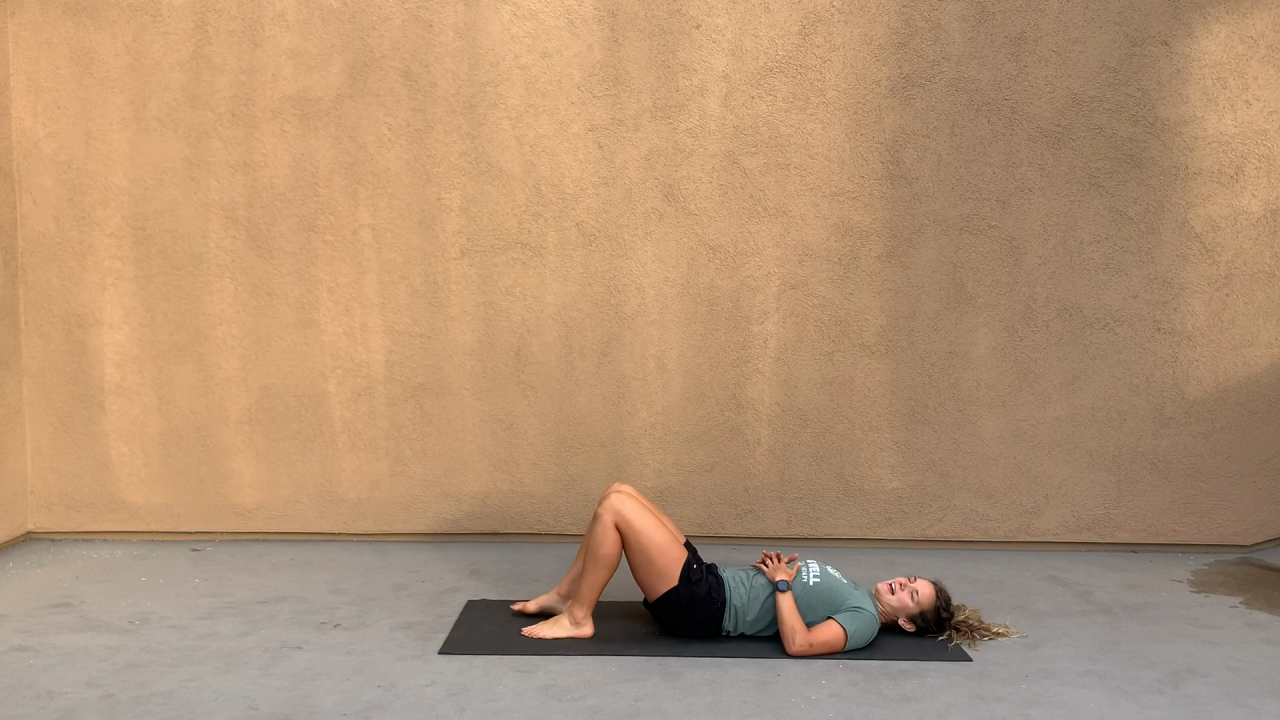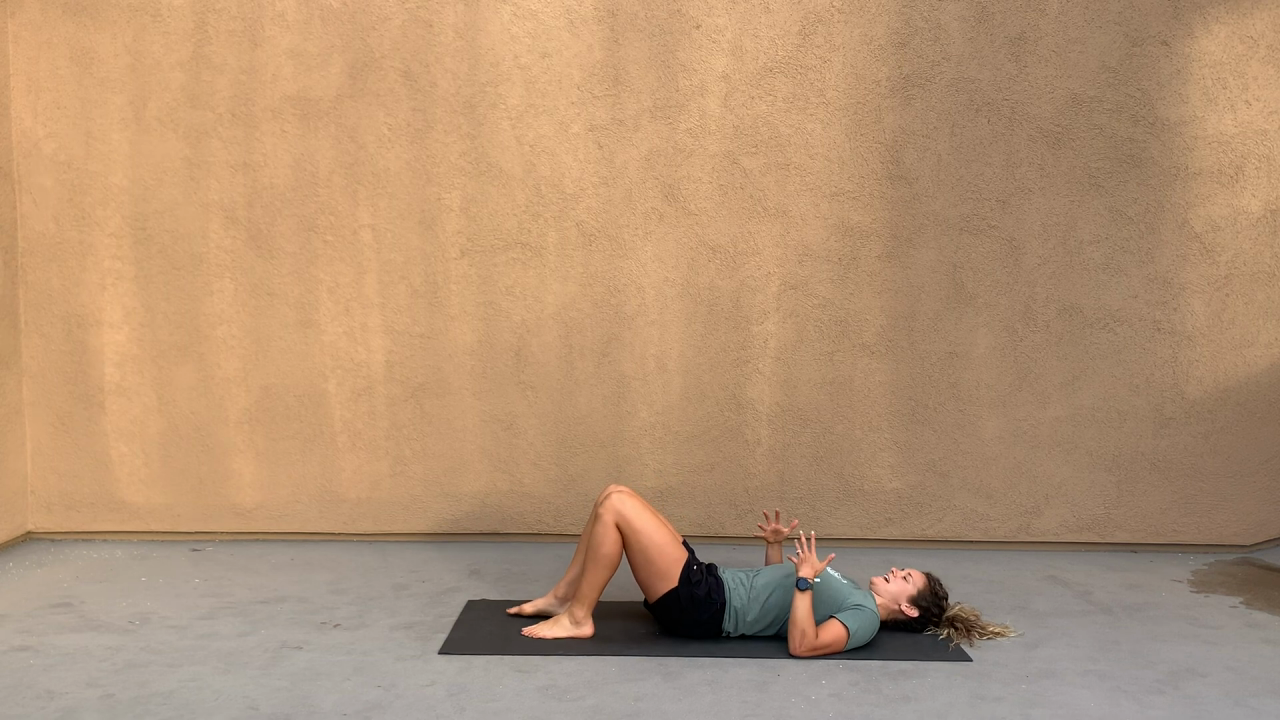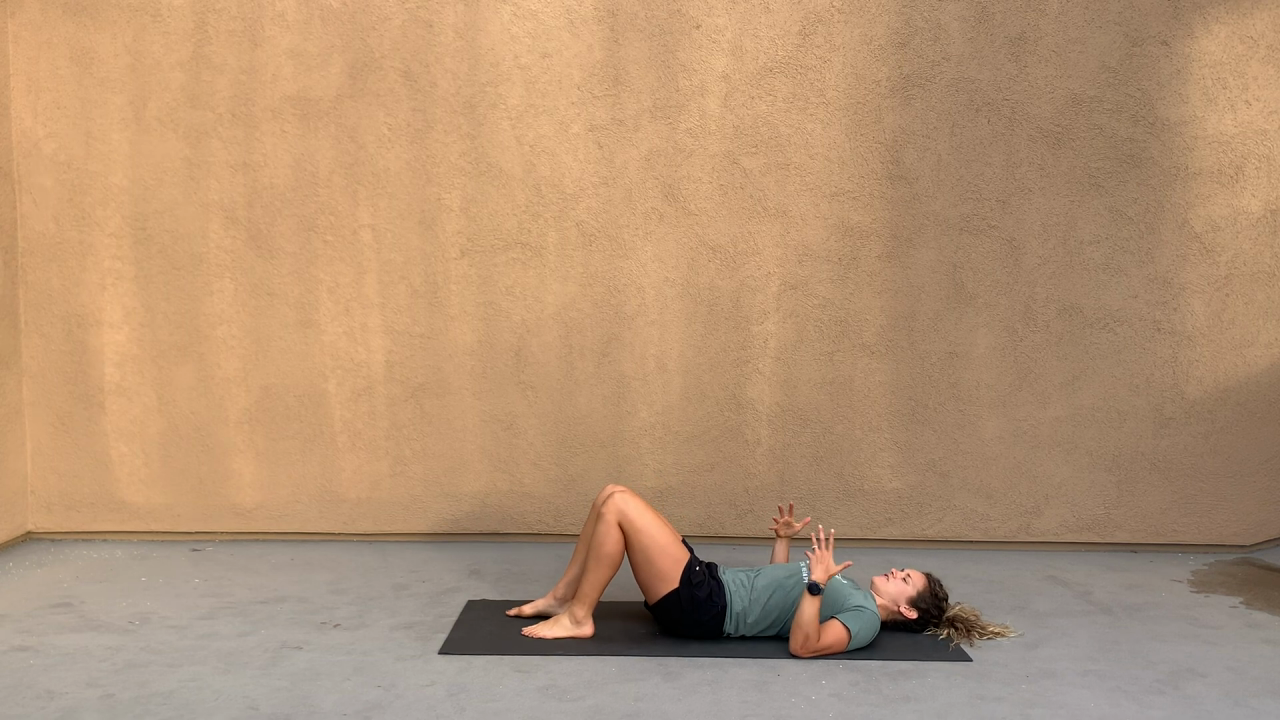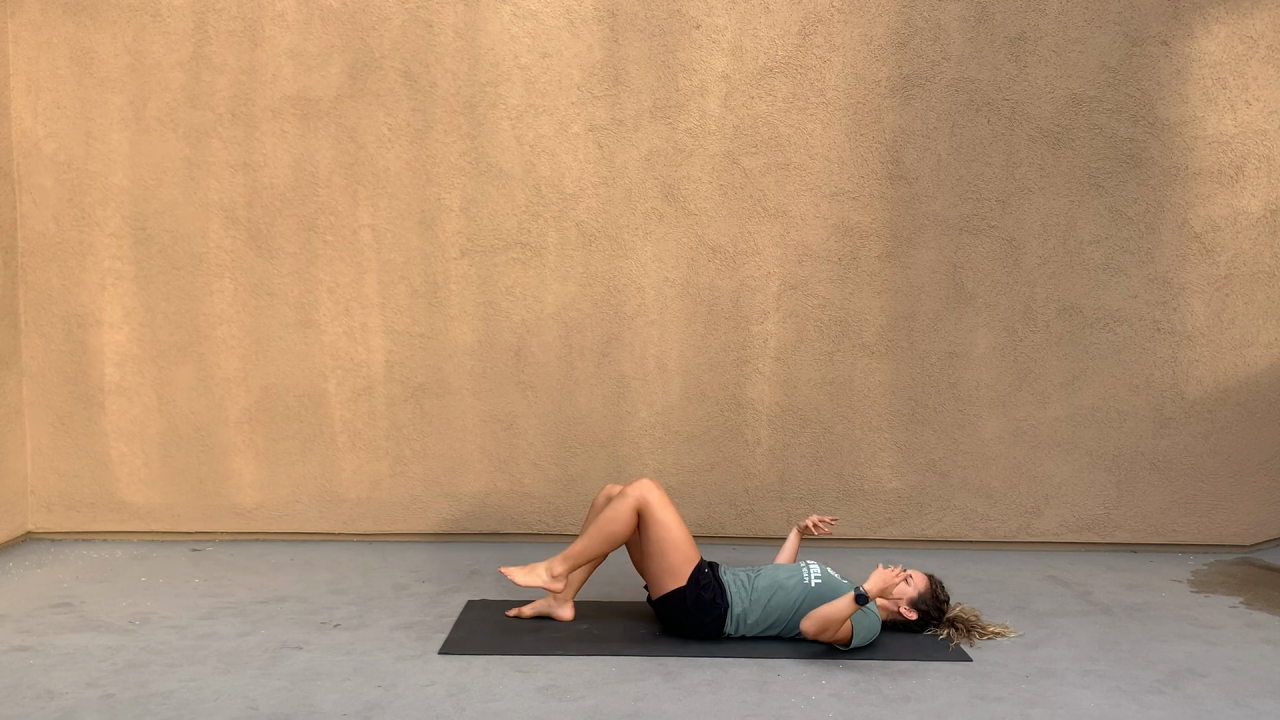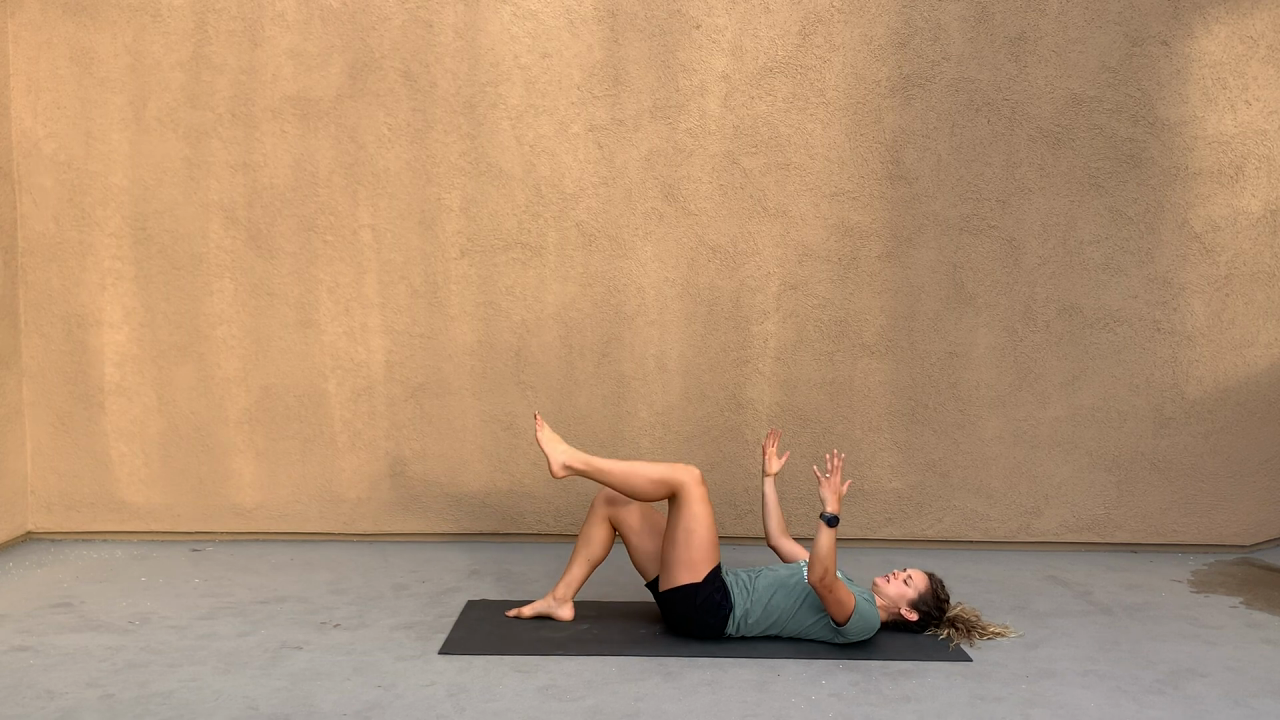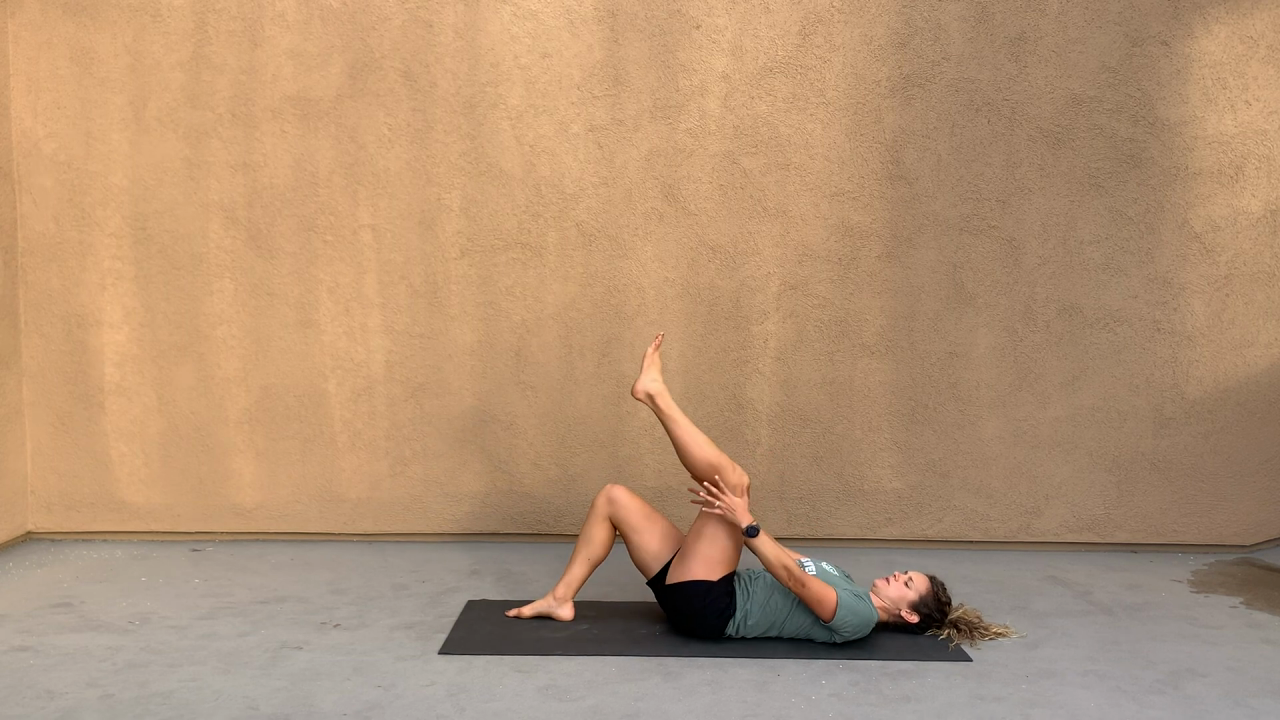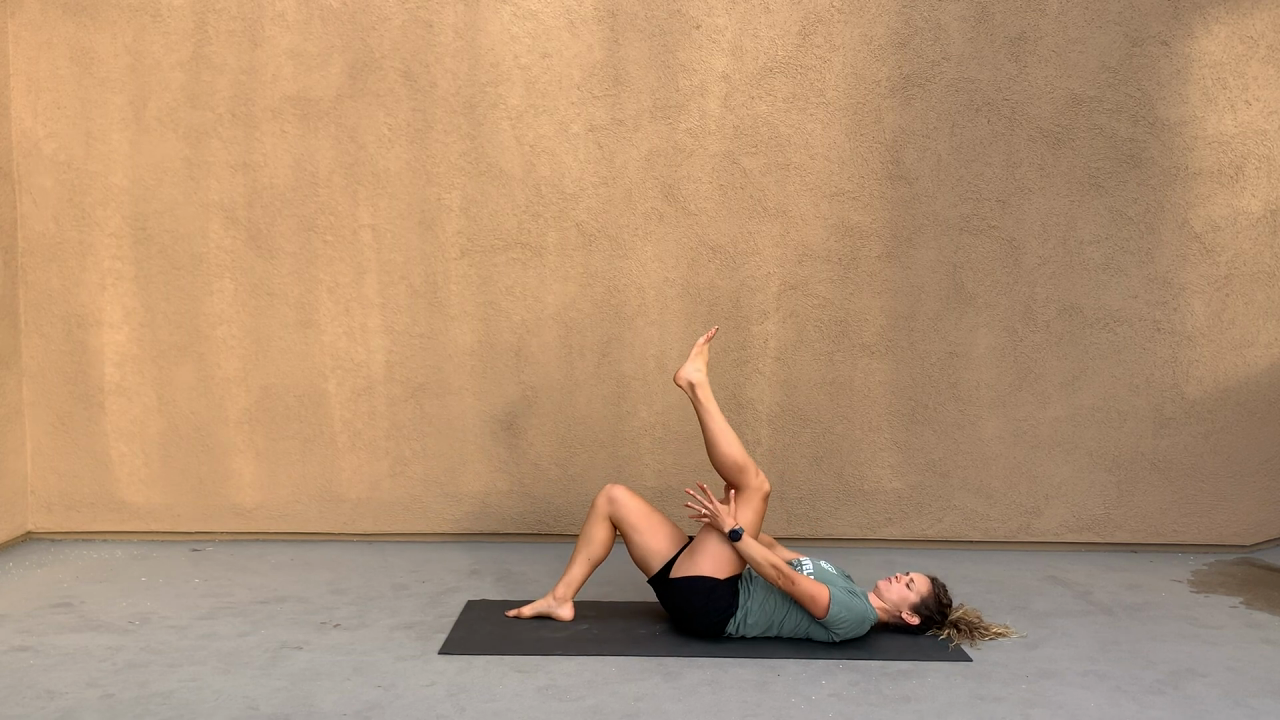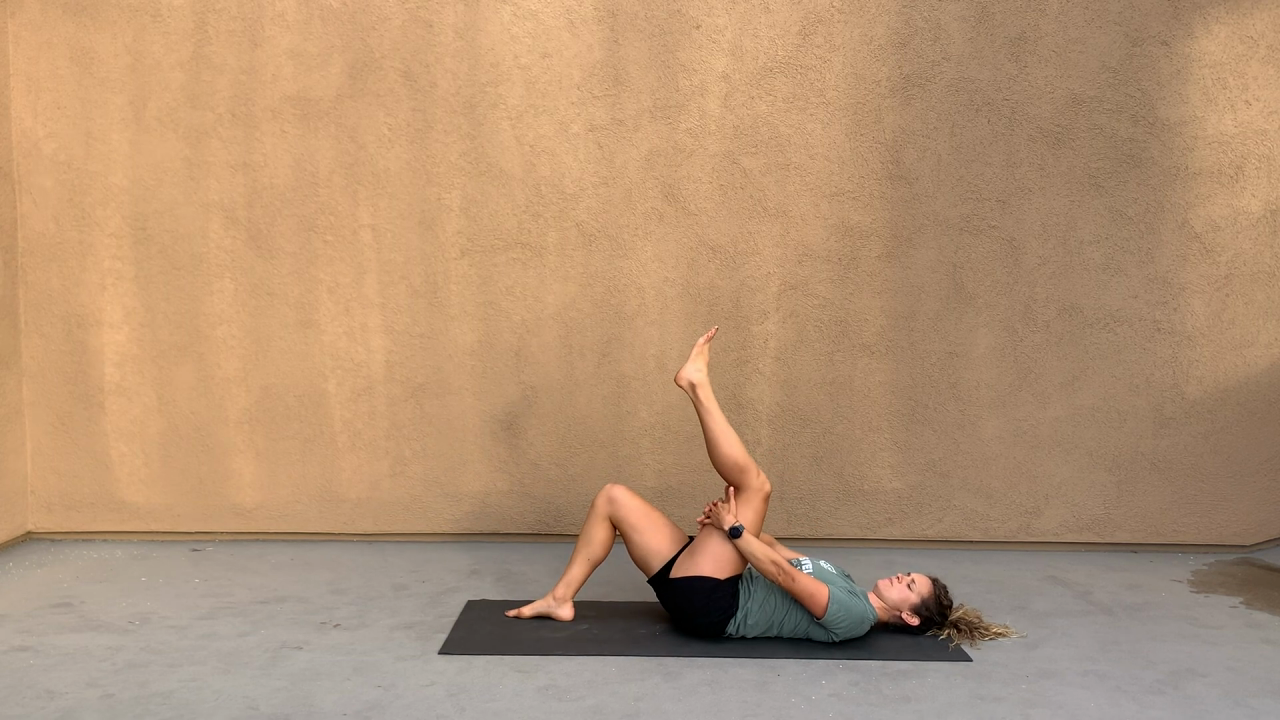
dt=0.4s
person 1, frame 1
left shoulder: (864, 620)
right shoulder: (853, 595)
left elbow: (797, 643)
left wrist: (782, 584)
right wrist: (774, 568)
left hip: (701, 606)
right hip: (708, 583)
left knee: (615, 508)
right knee: (619, 492)
left ankle: (577, 619)
right ankle: (564, 594)
person 1, frame 2
left shoulder: (865, 619)
right shoulder: (851, 593)
left elbow: (801, 645)
left wrist: (806, 580)
right wrist: (777, 545)
left hip: (701, 608)
right hip: (708, 584)
left knee: (615, 508)
right knee: (614, 495)
left ankle: (578, 619)
right ankle: (562, 597)
person 1, frame 3
left shoulder: (864, 618)
right shoulder: (854, 591)
left elbow: (801, 644)
left wrist: (818, 582)
right wrist: (783, 538)
left hip: (700, 608)
right hip: (707, 583)
left knee: (618, 507)
right knee: (613, 495)
left ankle: (579, 617)
right ankle: (561, 596)
person 1, frame 4
left shoulder: (863, 624)
right shoulder: (849, 598)
left elbow: (810, 625)
left wrist: (865, 588)
right wrist: (799, 531)
left hip: (702, 606)
right hip: (711, 586)
left knee: (645, 491)
right knee: (613, 495)
left ankle: (555, 571)
right ankle: (560, 599)
person 1, frame 5
left shoulder: (861, 618)
right shoulder: (847, 593)
left elbow: (819, 577)
right elbow: (780, 542)
left wrist: (830, 514)
right wrist: (771, 479)
left hip: (705, 608)
right hip: (700, 599)
left knee: (688, 479)
right knee: (612, 503)
left ankle: (572, 461)
right ankle: (560, 600)
person 1, frame 6
left shoulder: (856, 618)
right shoulder: (845, 587)
left elbow: (794, 578)
right elbow: (781, 556)
left wrist: (745, 525)
right wrist: (732, 518)
left hip: (707, 607)
right hip: (696, 594)
left knee: (732, 477)
right knee: (613, 497)
left ankle: (656, 395)
right ankle: (560, 600)
person 1, frame 7
left shoulder: (854, 617)
right shoulder: (844, 586)
left elbow: (784, 577)
right elbow: (770, 549)
left wrist: (732, 530)
right wrist: (726, 521)
left hip: (707, 603)
right hip: (695, 589)
left knee: (754, 484)
right knee: (612, 497)
right ankle: (560, 599)
person 1, frame 8
left shoulder: (853, 617)
right shoulder: (845, 588)
left elbow: (784, 575)
right elbow: (776, 550)
left wrist: (732, 529)
right wrist: (734, 524)
left hip: (707, 605)
right hip: (695, 591)
left knee: (755, 484)
right knee: (612, 497)
left ankle: (698, 387)
right ankle: (560, 600)
